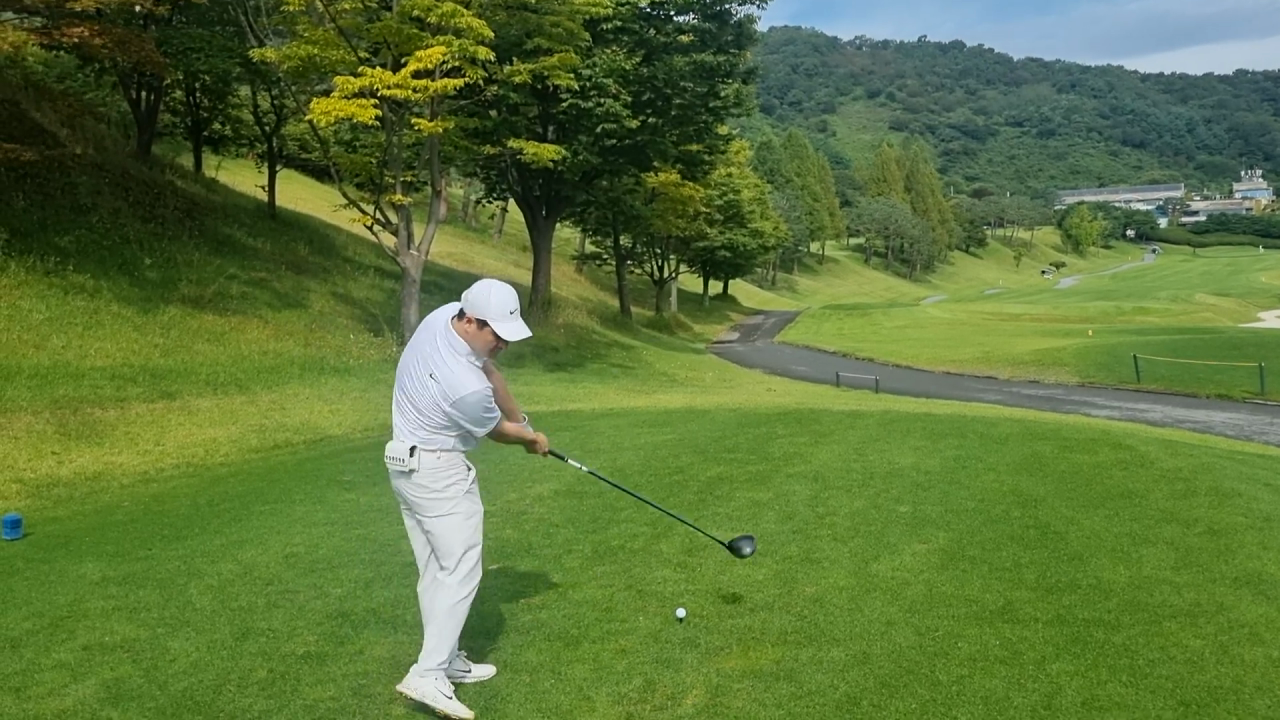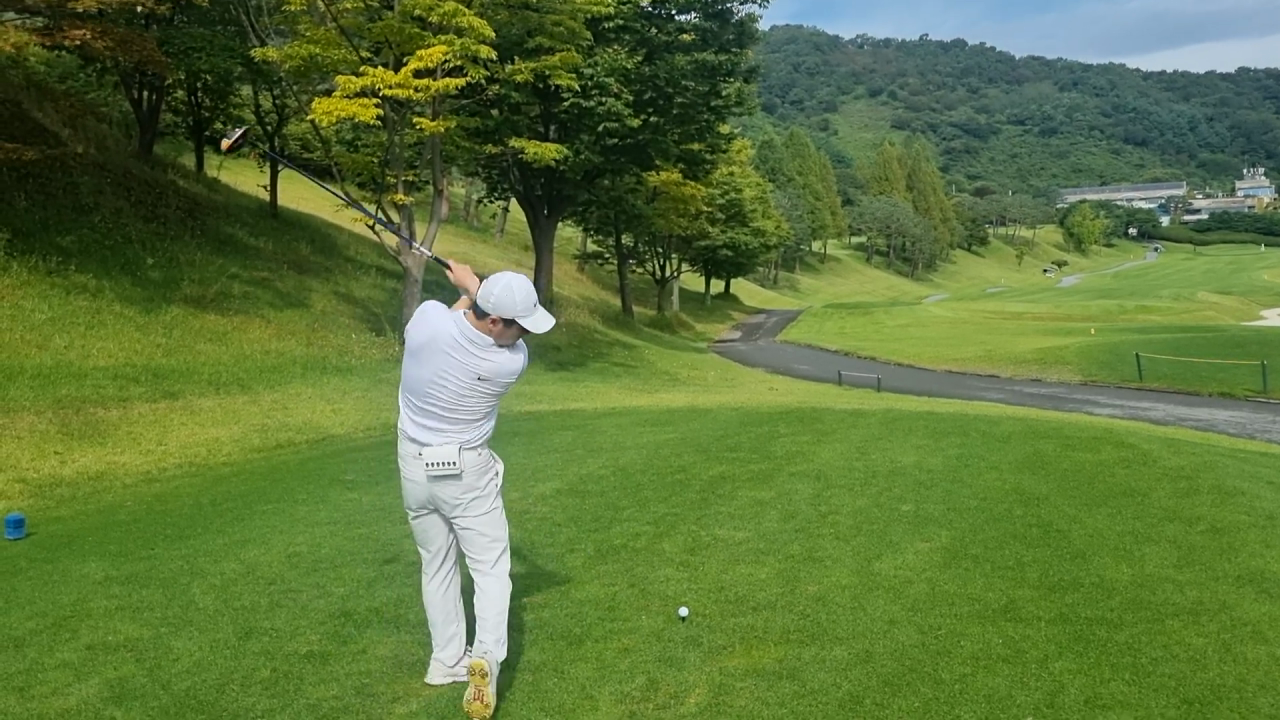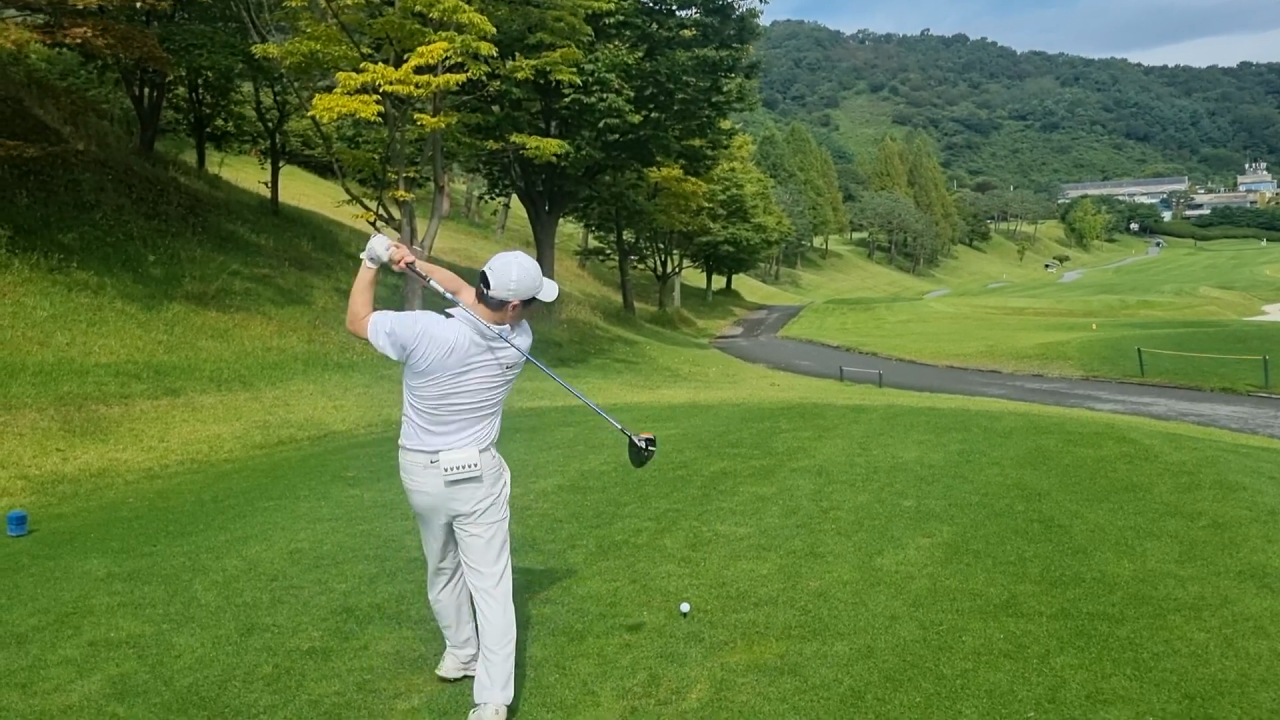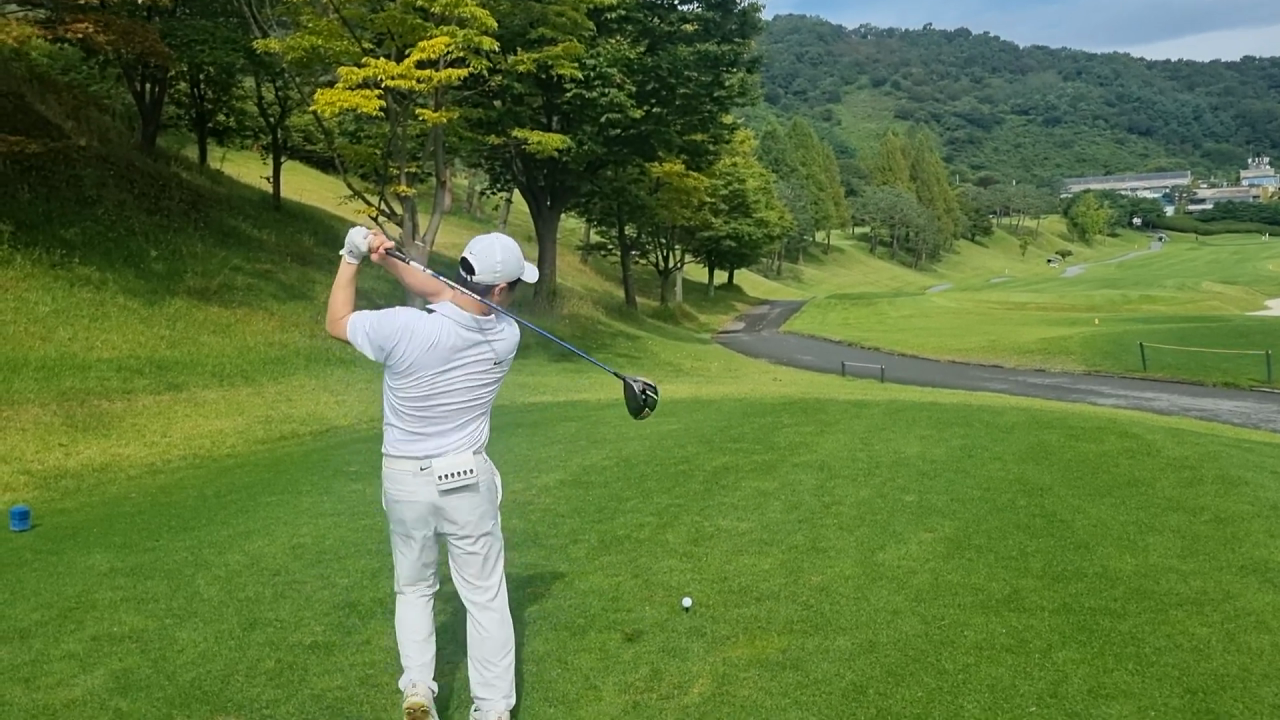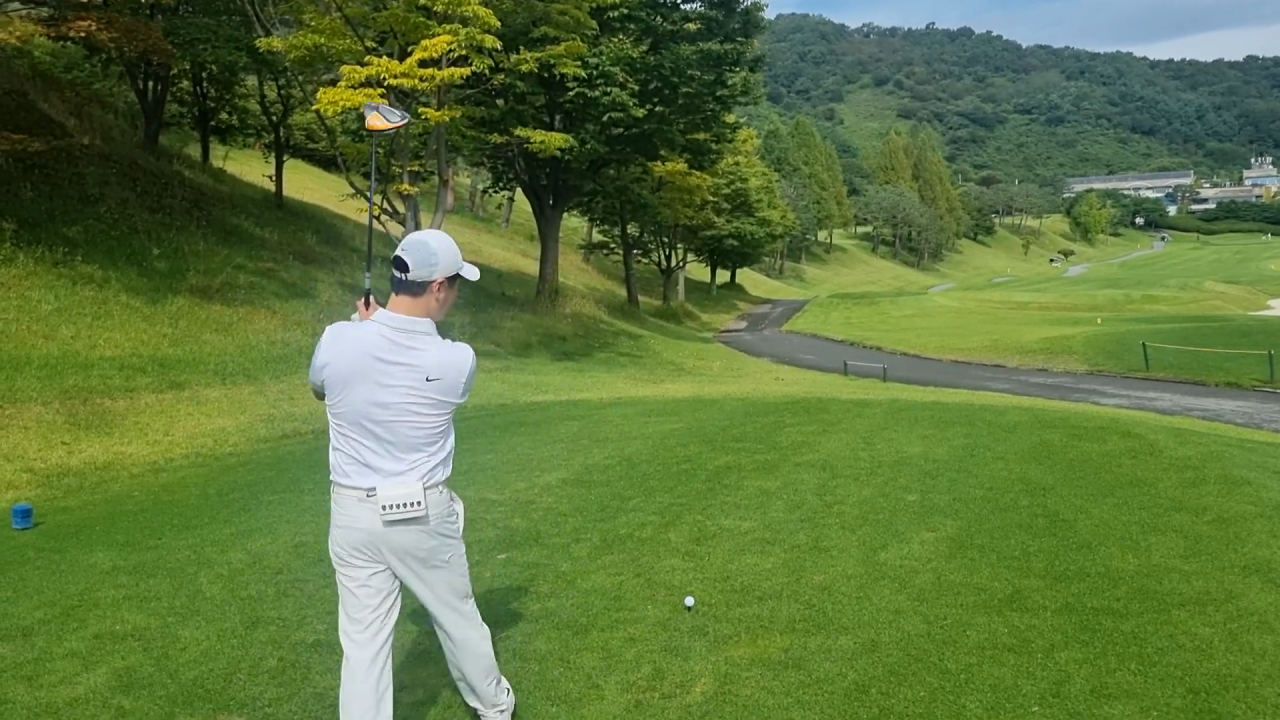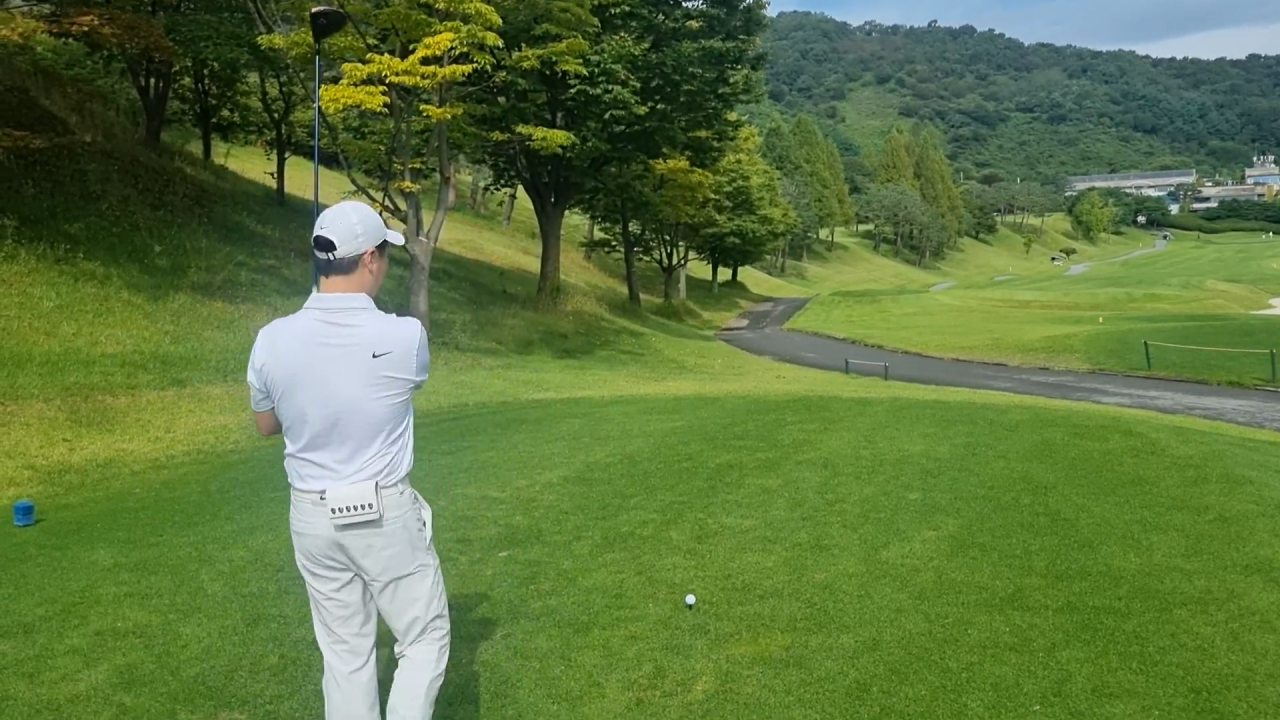
dt=0.3s
person 1, frame 1
left shoulder: (446, 313)
right shoulder: (464, 388)
left elbow: (485, 372)
right elbow: (495, 431)
left wrist: (522, 421)
right wrist: (531, 439)
left hip: (408, 463)
right hip: (438, 471)
left knee: (436, 567)
right knee: (460, 569)
left ankle: (444, 663)
right ankle: (427, 675)
person 1, frame 2
left shoulder: (426, 319)
right shoulder: (510, 362)
right elbow: (510, 344)
left wrist: (469, 291)
right wrist: (472, 283)
left hip: (414, 465)
right hip: (466, 471)
left knee: (437, 565)
right knee: (490, 566)
left ankle: (447, 659)
right ankle: (485, 655)
person 1, frame 3
left shoulder: (423, 331)
right shoulder: (518, 341)
left elbow: (356, 321)
right elbow: (464, 290)
left wrist: (372, 260)
right wrist: (415, 261)
left hip: (421, 472)
right hip: (477, 473)
left knee: (444, 569)
right knee: (491, 583)
left ankle: (460, 655)
person 1, frame 4
left shoulder: (403, 329)
right shoulder: (506, 336)
left elbow: (337, 323)
right elbow: (449, 297)
left wrist: (353, 255)
right wrist: (391, 261)
left hip: (404, 480)
right hip: (467, 481)
left knee: (413, 589)
right knee: (484, 596)
person 1, frame 5
left shoulder: (336, 342)
right shoulder: (457, 360)
right wrist: (379, 323)
left hip: (352, 514)
right hip: (422, 514)
left knee: (363, 642)
right knee: (458, 619)
person 1, frame 6
left shoulder: (272, 340)
right shoulder: (405, 335)
left elbow: (267, 425)
left hip: (312, 517)
right hip: (385, 514)
left knee: (344, 654)
right knee: (425, 638)
